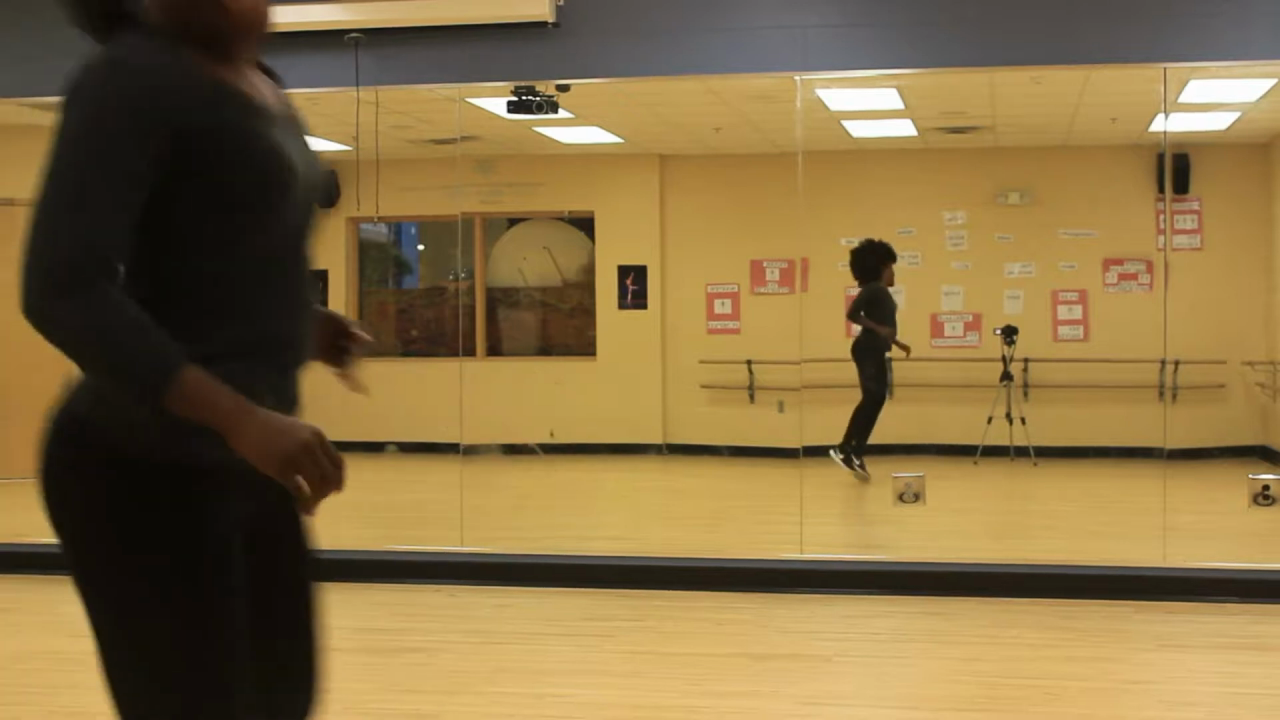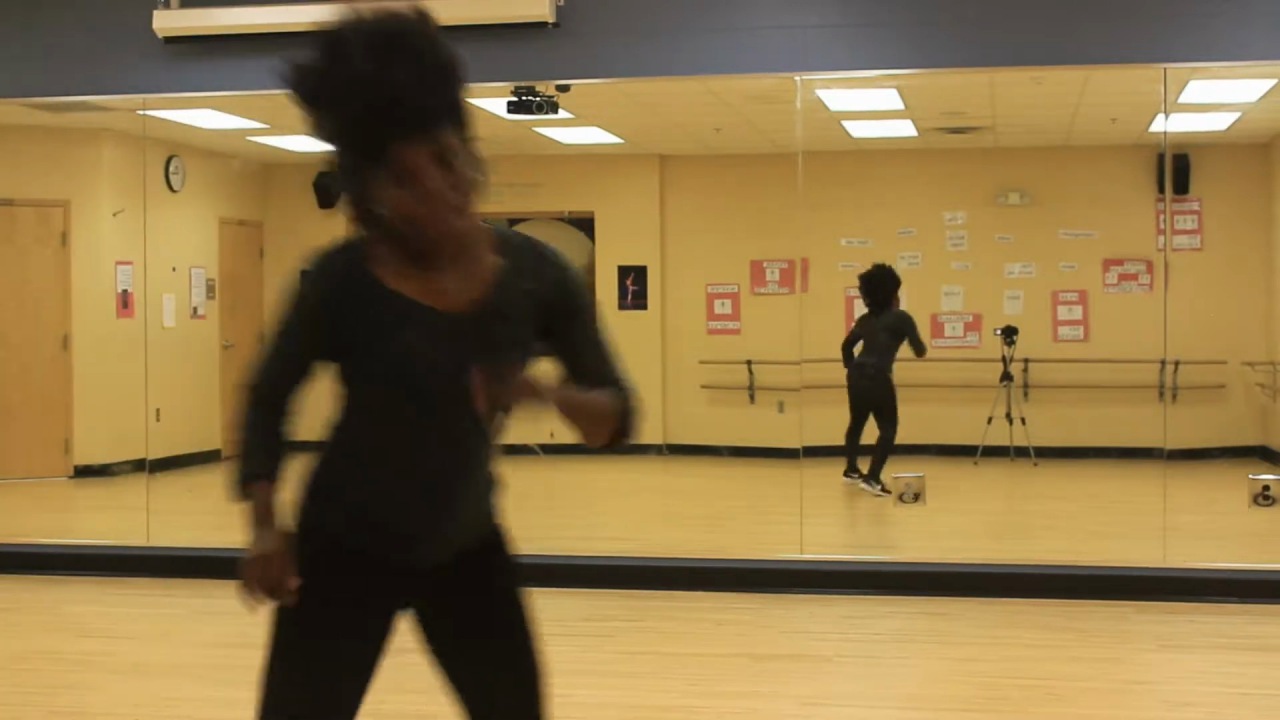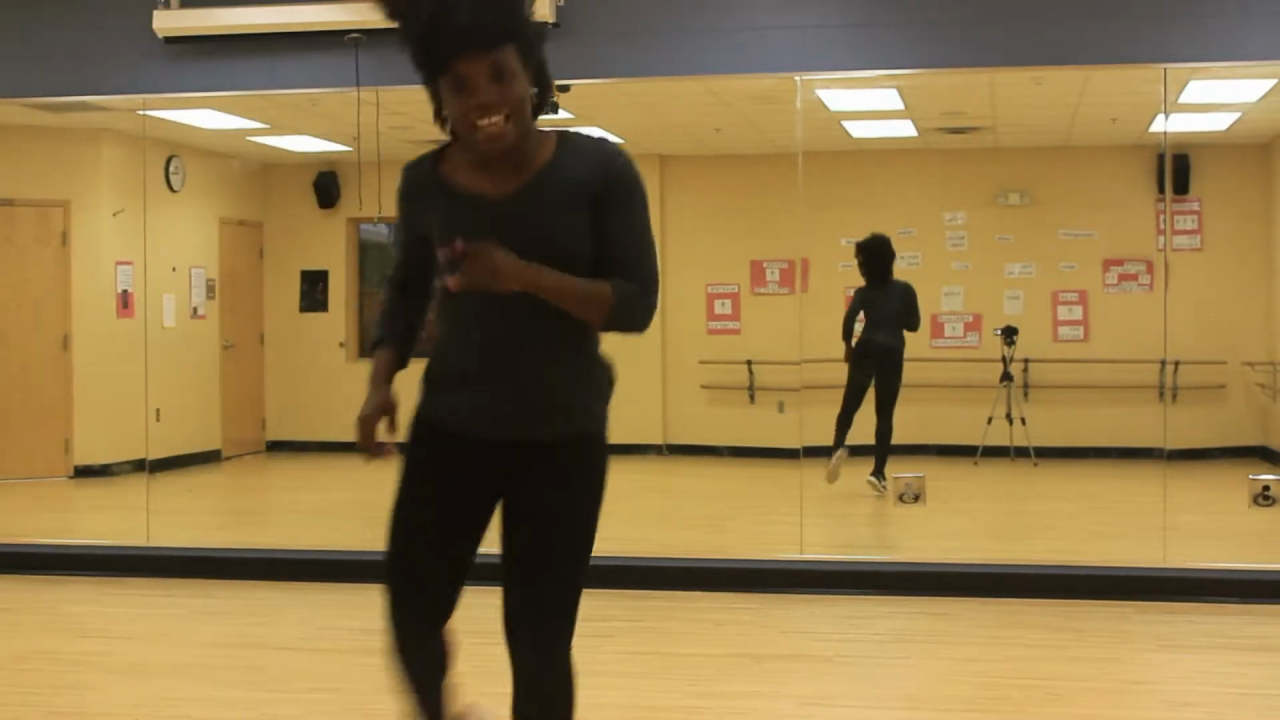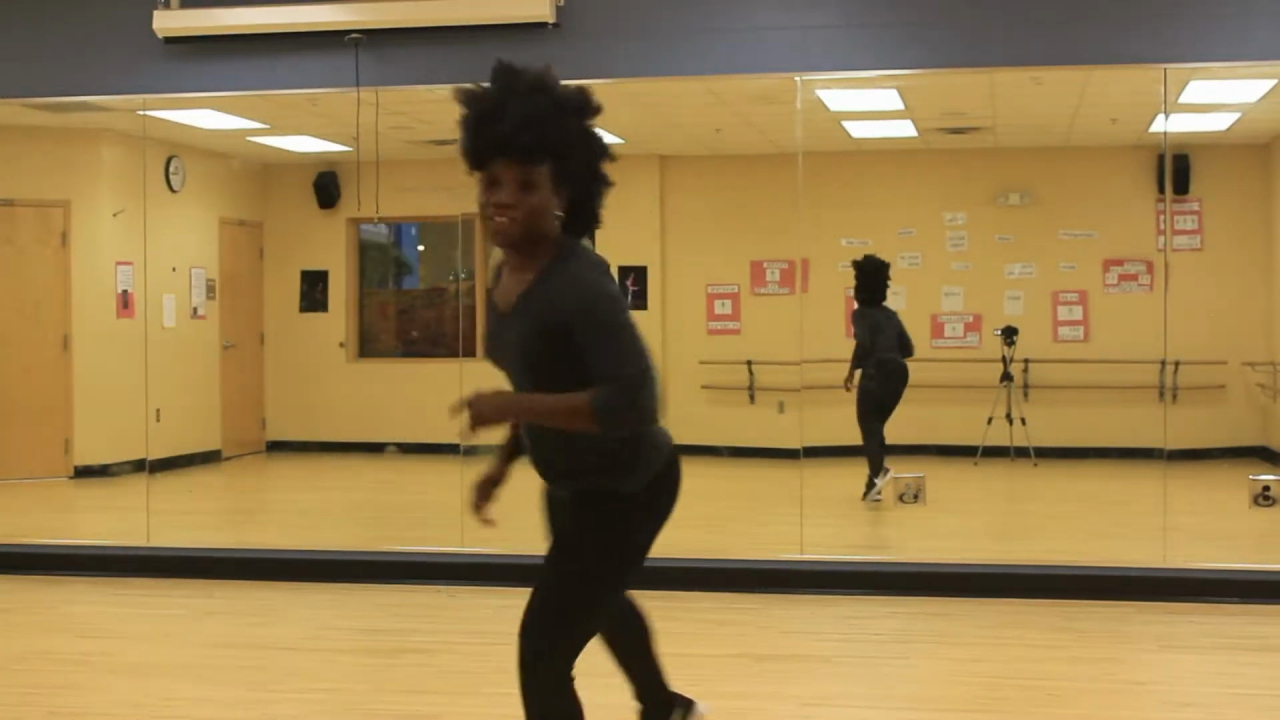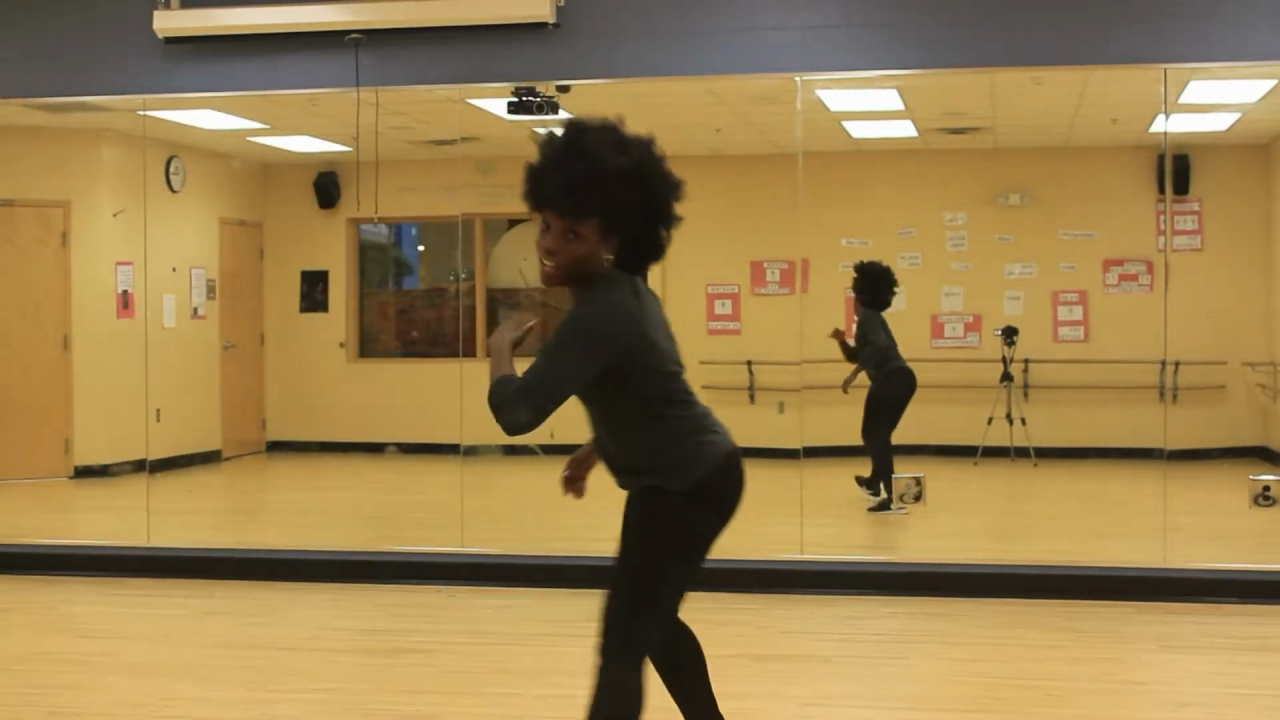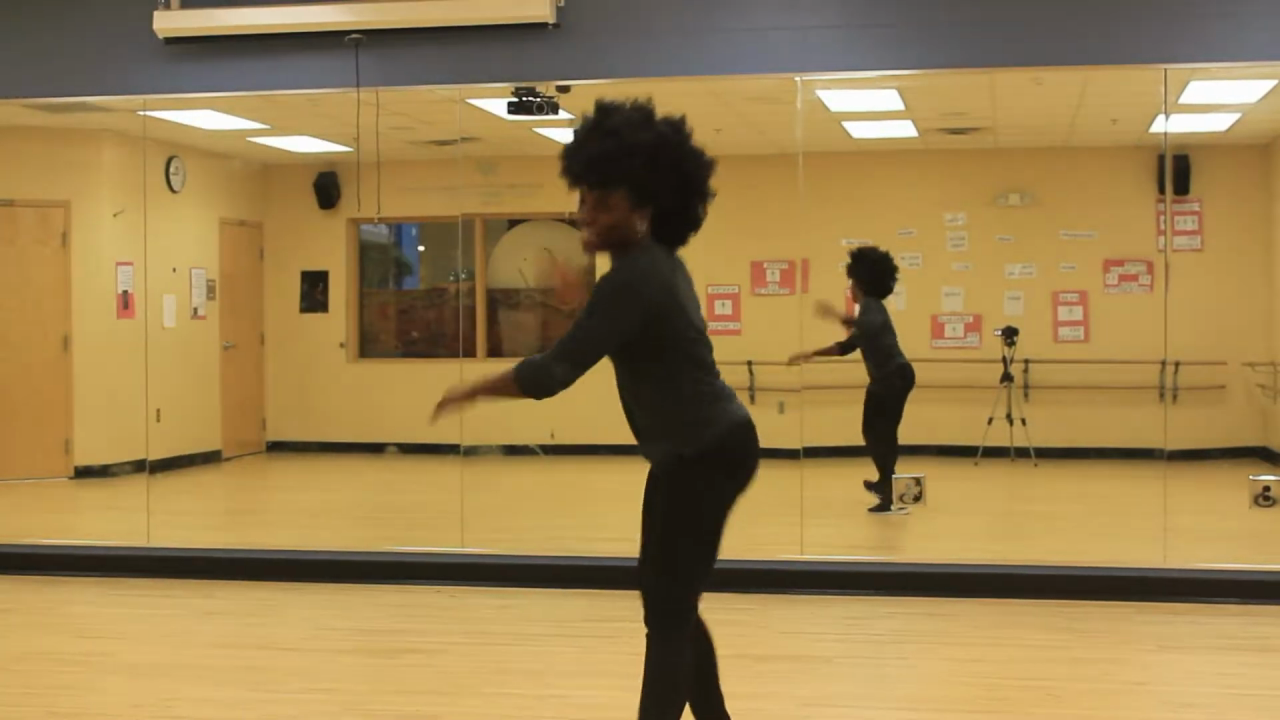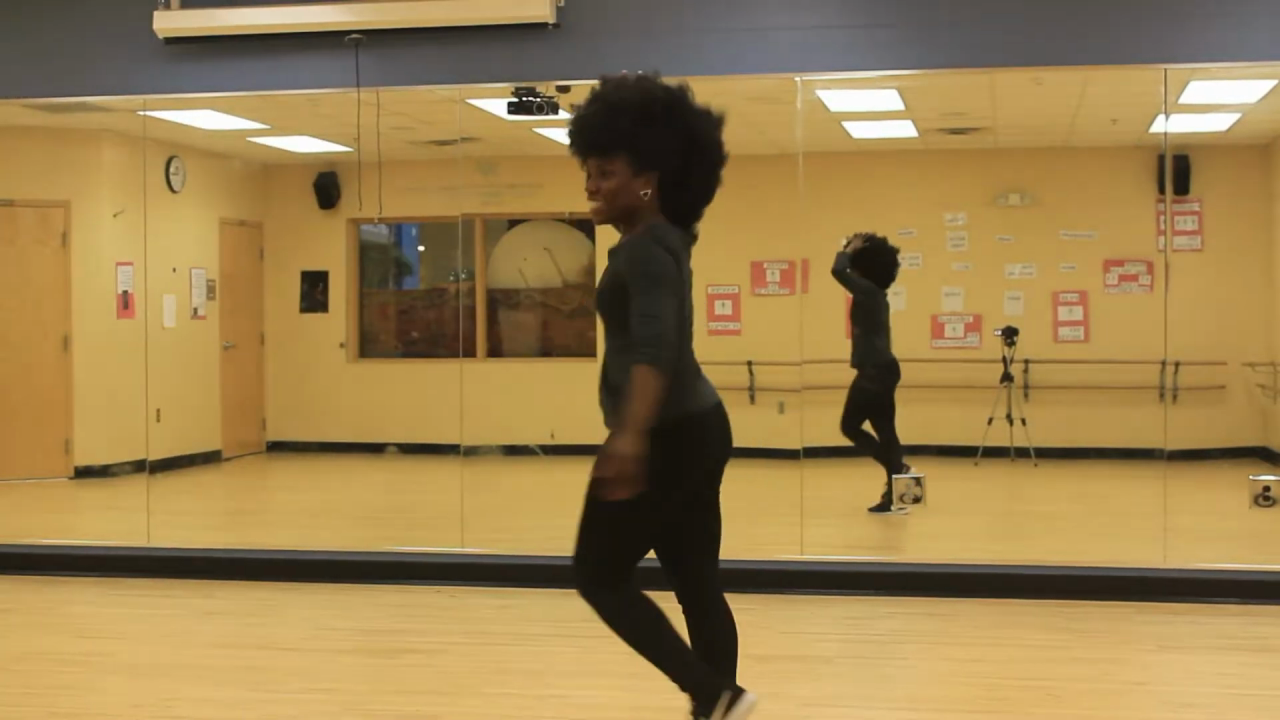
dt=0.3s
person 1, frame 1
left shoulder: (261, 91)
right shoulder: (129, 73)
right elbow: (64, 290)
left wrist: (312, 327)
right wrist: (238, 417)
left hip: (241, 479)
right hip: (144, 471)
person 1, frame 2
left shoulder: (540, 274)
right shoulder: (341, 282)
left elbow: (613, 409)
right elbow: (268, 401)
left wrist: (550, 395)
right wrist: (264, 527)
left hip: (463, 542)
right hip: (349, 546)
person 1, frame 3
left shoulder: (598, 171)
right shoulder: (424, 182)
left elbow: (636, 305)
left wrist: (524, 276)
right wrist: (381, 382)
left hip: (563, 435)
right hip: (454, 427)
left knee: (537, 641)
right knee: (413, 610)
person 1, frame 4
left shoulder: (579, 284)
right shoulder: (506, 278)
left elbow: (632, 401)
left wrist: (518, 410)
right wrist: (503, 462)
left hip: (627, 486)
right hip: (570, 483)
left knee: (541, 649)
right knee: (598, 600)
person 1, frame 5
left shoulder: (596, 318)
right shoulder: (625, 295)
left elbow: (516, 413)
left wrist: (500, 351)
right wrist: (595, 454)
left hip: (689, 486)
right hip: (670, 480)
left knee: (622, 641)
right knee: (647, 620)
person 1, frame 6
left shoulder: (631, 282)
right shoulder: (658, 264)
left elbow: (551, 373)
left wrist: (472, 389)
right wrist: (586, 304)
left hip: (703, 453)
right hip: (707, 446)
left knee: (667, 614)
right knee: (671, 604)
person 1, frame 7
left shoulder: (646, 252)
right shoulder: (658, 234)
left elbow: (656, 346)
left wrist: (630, 435)
left hip: (665, 435)
right hip: (692, 431)
left knee: (599, 576)
right knee: (698, 584)
person 2, frame 1
left shoulder: (878, 292)
right shoulder: (873, 289)
right elbow: (853, 313)
left wrist: (898, 342)
right wrist: (880, 329)
left hip: (874, 353)
right hip: (870, 353)
left knee: (873, 403)
right knee: (872, 400)
left ankle: (854, 455)
right ankle: (844, 449)
person 2, frame 2
left shoulder: (866, 319)
right shoulder: (901, 317)
left elbow: (846, 346)
right elbow: (920, 351)
left wrist: (851, 368)
right wrist: (918, 346)
left hip: (856, 374)
right hip: (876, 377)
left knee: (857, 423)
right knee: (888, 426)
left ankle: (852, 469)
right ankle: (871, 478)
person 2, frame 3
left shoulder: (863, 293)
right shoulder: (904, 289)
left elbow: (849, 319)
right elbow: (913, 324)
left wrist: (847, 345)
left hip: (866, 351)
right hip: (892, 354)
left knee: (849, 406)
right knee: (885, 414)
left ankle: (839, 448)
right ankle: (878, 473)
person 2, frame 4
left shoulder: (861, 314)
right shoulder: (890, 315)
left elbow: (863, 343)
right elbow: (907, 350)
left wrist: (851, 371)
left hip: (876, 372)
right hip: (899, 373)
left knee: (868, 425)
right knee: (875, 425)
left ankle: (878, 470)
right ankle: (873, 483)
person 2, frame 5
left shoulder: (868, 317)
right shoulder: (872, 319)
left elbow: (881, 346)
right elbow: (855, 356)
left wrist: (855, 372)
right wrist: (841, 340)
left hip: (890, 380)
right hip: (904, 379)
left knee: (872, 435)
right knee: (881, 434)
left ankle: (892, 497)
right ankle: (873, 483)
person 2, frame 6
left shoulder: (872, 306)
right shoulder: (871, 308)
left elbow: (871, 328)
right elbow: (849, 345)
left wrist: (837, 316)
right wrist: (812, 354)
left hip: (889, 377)
right hip: (899, 375)
left knee: (874, 434)
right knee: (884, 434)
left ankle: (892, 496)
right ankle: (885, 485)
person 2, frame 7
left shoulder: (867, 291)
right shoulder: (877, 297)
left elbow: (838, 269)
left wrist: (850, 247)
left hip: (873, 370)
right hip: (881, 369)
left knee: (850, 426)
right knee: (884, 430)
left ankle: (898, 479)
